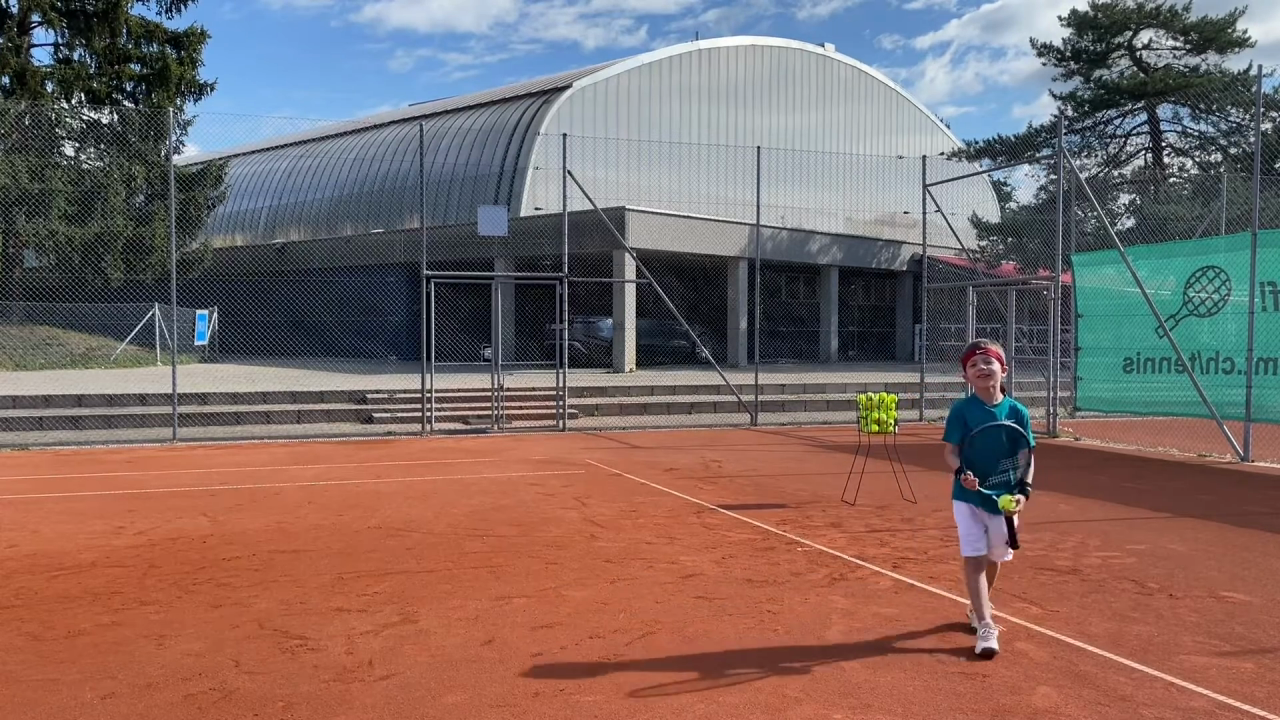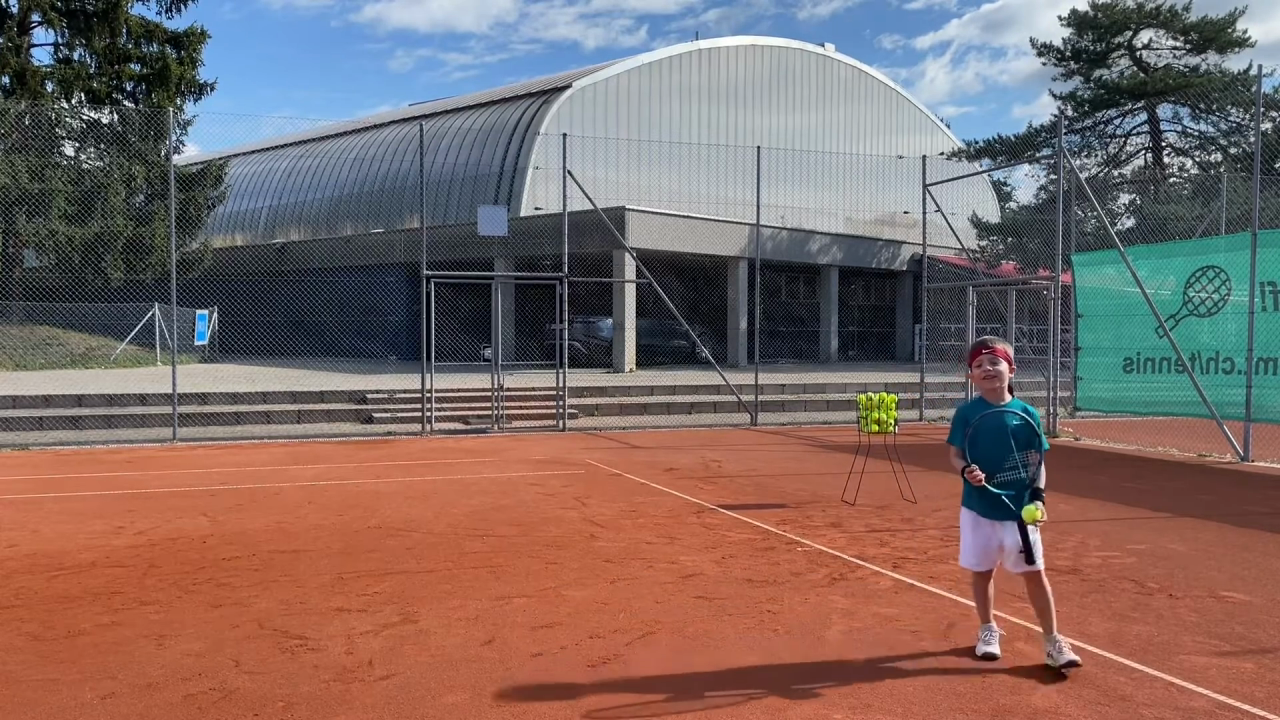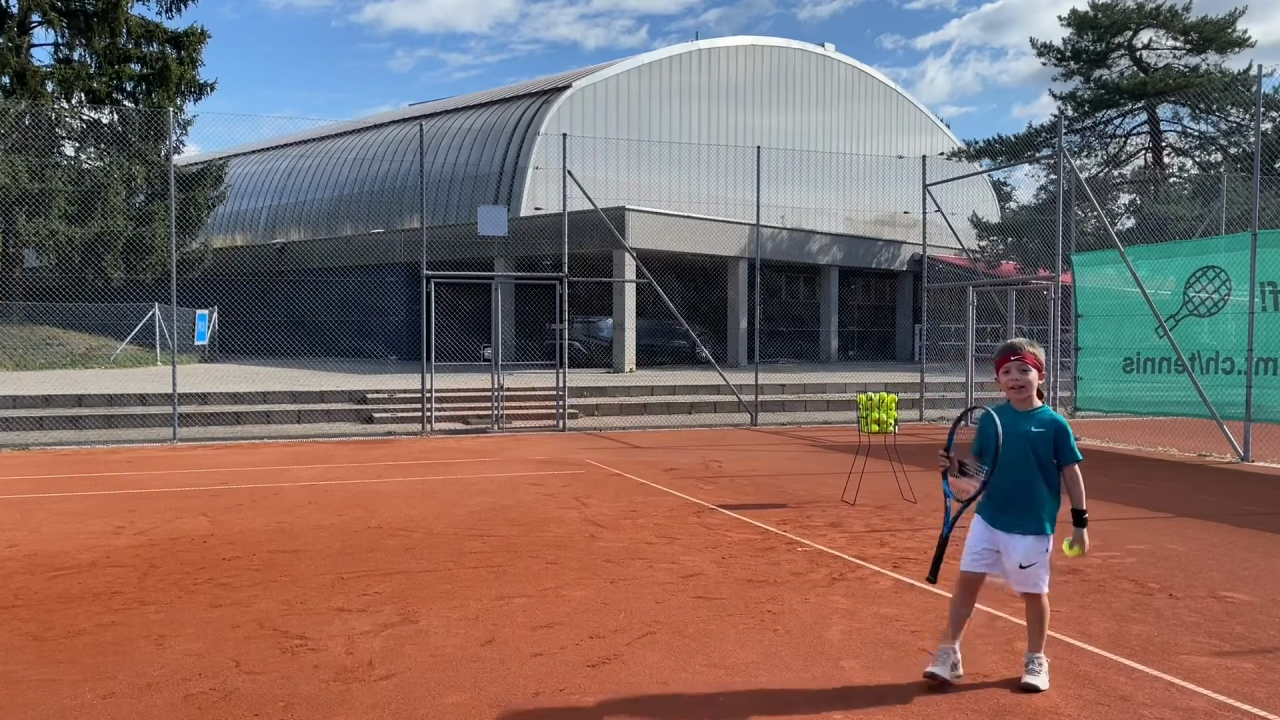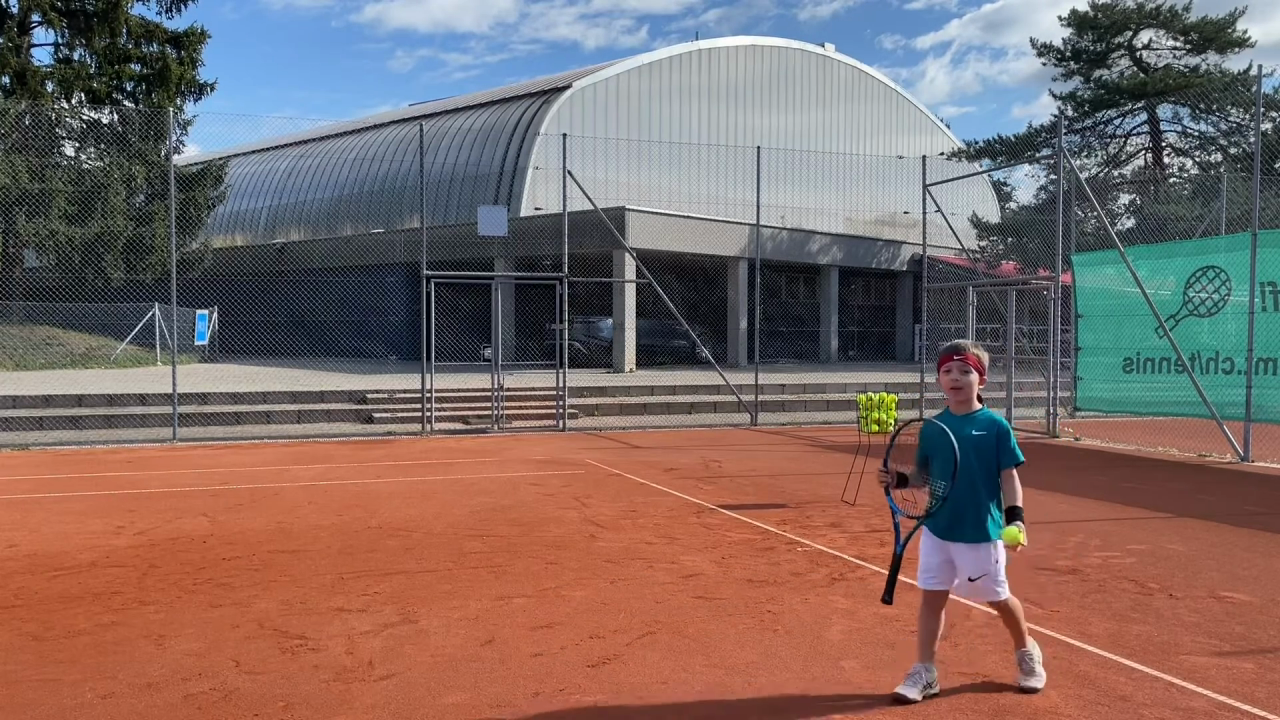
dt=0.5s
person 1, frame 1
left shoulder: (1018, 412)
right shoulder: (961, 410)
right elbow: (950, 452)
left wrist: (1023, 491)
right wrist: (961, 474)
right hip: (969, 498)
left knee: (995, 559)
right knee: (975, 560)
left ankle: (978, 608)
right ankle: (986, 626)
person 1, frame 2
left shoulder: (1028, 414)
right shoulder: (966, 413)
left elbow: (1037, 462)
right elbow: (955, 456)
left wrist: (1038, 498)
right wrist: (967, 472)
left hip: (1019, 509)
right hip: (979, 508)
left knee: (1034, 572)
right knee: (982, 571)
left ankle: (1053, 641)
right ankle: (988, 630)
person 1, frame 3
left shoulder: (1054, 424)
right shoulder: (992, 419)
left elbow: (1070, 473)
left wrist: (1080, 521)
right wrist: (958, 467)
left hip: (1033, 525)
right hip: (989, 517)
left knee: (1033, 593)
right knee: (966, 580)
left ankle: (1035, 661)
right ankle: (950, 655)
person 1, frame 4
left shoulder: (996, 426)
left elbow: (1009, 478)
left wrist: (1015, 518)
left hip: (982, 531)
right hip: (937, 529)
left knee: (998, 598)
right knee: (931, 598)
left ankle: (1026, 652)
right ankle: (924, 672)
